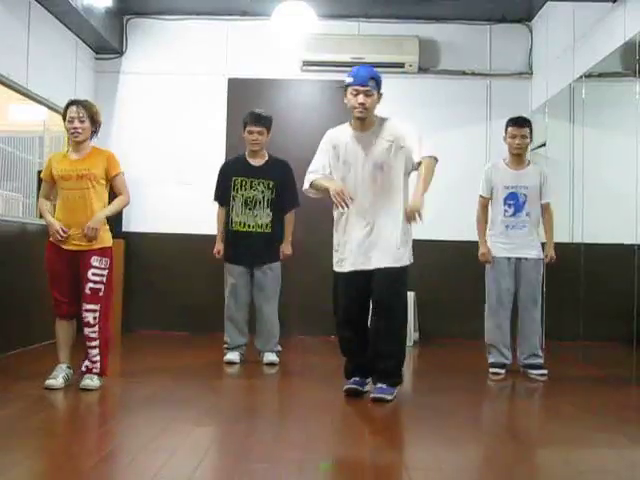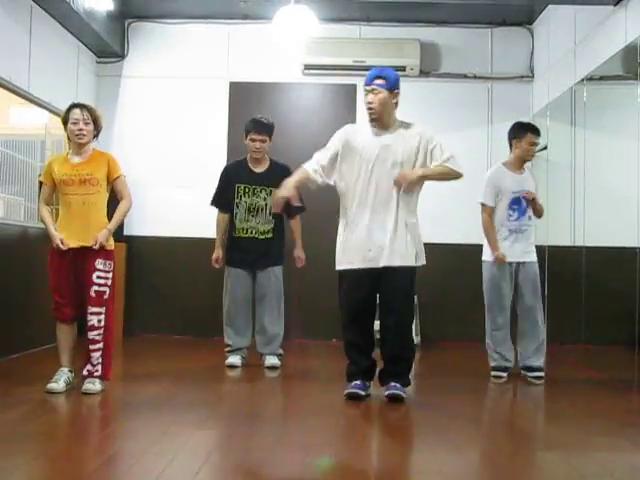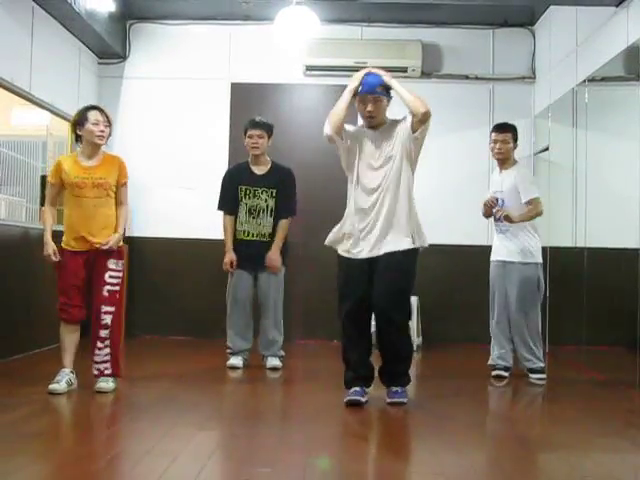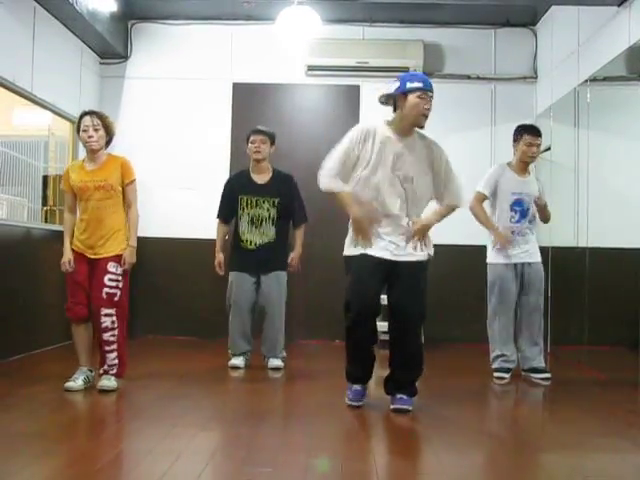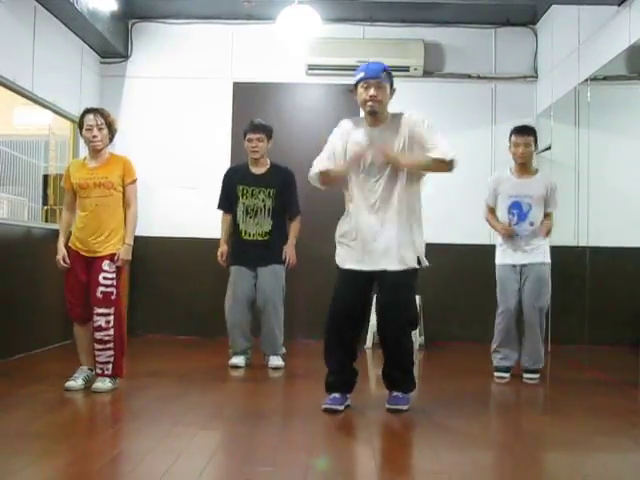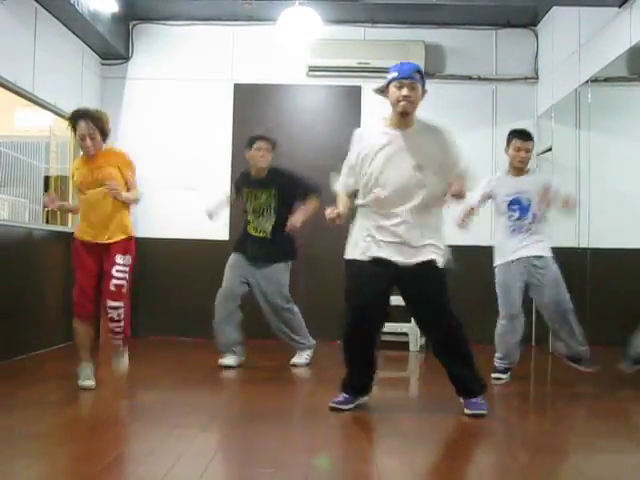
dt=0.7s
person 1, frame 1
left shoulder: (395, 131)
right shoulder: (333, 138)
left elbow: (427, 158)
right elbow: (312, 181)
left wrist: (418, 197)
right wrist: (331, 184)
left hip: (389, 241)
right hip: (349, 242)
left knee: (389, 312)
right knee: (348, 314)
left ankle: (386, 378)
right ankle: (357, 373)
person 1, frame 2
left shoulder: (418, 137)
right shoulder: (348, 136)
left elbow: (454, 170)
right elbow: (315, 167)
left wrist: (420, 173)
right wrist: (289, 183)
left hip: (399, 245)
right hip: (354, 244)
left knee: (398, 315)
right knee: (355, 313)
left ankle: (396, 378)
right ankle: (359, 376)
person 1, frame 3
left shoulder: (405, 134)
right shoulder: (351, 137)
left elbow: (423, 111)
right elbow: (330, 129)
left wrist: (391, 82)
right wrist: (350, 88)
left hip: (397, 241)
right hip: (354, 242)
left knee: (390, 308)
right knee: (352, 313)
left ankle: (395, 380)
right ankle: (357, 381)
person 1, frame 4
left shoulder: (431, 150)
right shoulder: (366, 133)
left elbow: (452, 198)
right elbow: (328, 177)
left wrist: (429, 221)
right wrist: (354, 212)
left hip: (410, 249)
right hip: (366, 245)
left knee: (408, 320)
right knee: (360, 312)
left ankle: (402, 388)
right ankle: (358, 379)
person 1, frame 5
left shoulder: (411, 125)
right shoulder: (346, 130)
left elbow: (446, 161)
right elbow: (320, 177)
left wrist: (400, 159)
right wrist: (349, 161)
left hip: (398, 244)
right hip: (355, 243)
left knee: (394, 319)
right knee: (341, 319)
left ankle: (399, 386)
right ankle: (339, 387)
person 1, frame 6
left shoulder: (435, 137)
right shoulder: (365, 138)
left elbow: (455, 179)
right elbow: (346, 189)
left wrist: (457, 189)
right wrist: (340, 208)
left hip: (421, 248)
right hip: (371, 247)
left knee: (442, 324)
right knee: (360, 324)
left ankle: (471, 390)
right ankle: (355, 388)
person 2, frame 1
left shoulder: (105, 157)
right shoulder: (55, 161)
left elbow: (124, 196)
right elbow: (43, 198)
left wrist: (101, 216)
right wrist: (50, 221)
left hip: (94, 244)
right hip: (61, 243)
left knee: (93, 307)
right knee: (63, 306)
left ankle: (92, 369)
right ankle: (63, 367)
person 2, frame 2
left shoulder: (106, 160)
right shoulder: (55, 164)
left elbow: (126, 199)
right elbow: (43, 204)
left wrist: (108, 230)
right wrist: (52, 231)
left hip: (97, 247)
right hip: (63, 247)
left knee: (97, 310)
right knee: (64, 310)
left ankle: (95, 372)
right ankle: (65, 370)
person 2, frame 3
left shoulder: (116, 164)
right shoulder: (63, 164)
left elbow: (123, 205)
right elbow: (50, 205)
left wrist: (119, 234)
right wrist: (47, 239)
left hip: (108, 248)
right hip: (73, 248)
left knee: (106, 310)
right knee: (71, 311)
left ankle: (105, 372)
right ankle: (67, 373)
person 2, frame 4
left shoulder: (121, 165)
right shoulder: (71, 171)
left elbow: (131, 208)
right elbow: (69, 212)
left wrist: (132, 245)
right wrist: (66, 248)
left hip: (113, 250)
right hip: (81, 251)
left knee: (107, 310)
right knee: (77, 310)
left ankle: (111, 370)
right ankle: (84, 369)
person 2, frame 5
left shoulder: (122, 164)
right shoulder: (73, 169)
left elbow: (131, 207)
right elbow: (68, 210)
left wrist: (128, 244)
right wrist: (60, 243)
left hip: (110, 249)
right hip: (77, 249)
left knee: (105, 311)
right knee: (79, 312)
left ankle: (109, 373)
right ankle: (86, 368)
person 2, frame 6
left shoulder: (118, 158)
right shoulder: (78, 166)
left elbow: (136, 197)
left wrist: (124, 195)
right wrist: (58, 205)
left hip: (118, 239)
right hip: (85, 241)
left knee: (115, 300)
right knee: (83, 305)
left ankle: (120, 348)
right ankle: (85, 364)
person 3, frame 1
left shoulder: (539, 172)
right shoulder: (492, 170)
left elbow: (546, 210)
right elbow: (482, 208)
left wrist: (549, 244)
right wrist: (482, 242)
left hip: (531, 252)
right hip: (498, 251)
left knee: (531, 306)
right knee: (497, 305)
left ankle: (531, 358)
right ankle: (498, 358)
person 3, frame 2
left shoulder: (530, 176)
right shoulder: (495, 175)
left elbow: (539, 214)
right elbow: (486, 215)
left wrist: (534, 201)
right wrist: (495, 250)
left hip: (527, 256)
right hip: (498, 257)
left knee: (532, 310)
right knee: (497, 311)
left ankle: (531, 362)
right ankle: (500, 361)
person 3, frame 3
left shoulder: (522, 173)
right shoulder: (495, 175)
left elbow: (537, 208)
left wrist: (515, 218)
right wrist: (487, 208)
left hip: (524, 255)
right hip: (499, 254)
left knee: (523, 309)
right knee: (499, 309)
left ankle: (533, 363)
right ankle: (501, 360)
person 3, frame 4
left shoulder: (535, 181)
right shoulder: (498, 172)
left elbow: (545, 219)
right elbow: (475, 204)
left wrist: (543, 206)
right wrist: (496, 231)
left hip: (531, 256)
right hip: (502, 255)
left knee: (532, 311)
right knee: (501, 309)
left ankle: (533, 363)
right ankle: (502, 361)
person 3, frame 5
left shoulder: (546, 183)
right shoulder: (498, 180)
left elbow: (549, 215)
right elbow: (489, 212)
left wrist: (546, 228)
right wrist: (499, 227)
left hip: (537, 258)
right hip: (507, 257)
left knee: (536, 309)
right knee: (507, 308)
left ankle: (531, 363)
right ankle: (504, 361)
person 3, frame 6
left shoulder: (539, 179)
right shoulder: (495, 182)
left elbow: (567, 203)
right elbow: (475, 205)
left wrist: (555, 199)
right wrist: (468, 213)
left hip: (538, 255)
right hip: (507, 258)
left knee: (559, 305)
right knee: (510, 312)
left ankle: (573, 350)
right ankle: (504, 362)
person 4, frame 1
left shoulder: (281, 168)
right shoulder: (230, 167)
left elbow: (289, 209)
right elbow: (223, 206)
left wrist: (287, 242)
right wrist: (219, 240)
left hip: (268, 248)
right hip: (236, 246)
left knee: (267, 299)
right knee: (236, 299)
left ankle: (269, 348)
right ankle: (235, 346)
person 4, frame 2
left shoulder: (282, 173)
right shoulder: (231, 171)
left elbow: (293, 213)
right elbow: (223, 212)
left wrist: (298, 246)
right wrist: (219, 246)
left hip: (271, 252)
right hip: (238, 251)
left knee: (271, 303)
right knee: (236, 302)
left ankle: (271, 351)
right ankle: (236, 349)
person 4, frame 3
left shoulder: (284, 175)
right shoulder: (234, 174)
left elbow: (286, 217)
right elbow: (228, 215)
left wrist: (276, 249)
right wrist: (229, 249)
left hip: (270, 253)
right hip: (241, 254)
left knee: (272, 304)
right knee: (237, 302)
left ankle: (272, 353)
right ankle: (238, 351)
person 4, frame 4
left shoulder: (285, 182)
right shoulder: (235, 182)
left elbow: (299, 221)
right elbow: (224, 220)
left wrist: (297, 250)
right wrist: (219, 250)
left hip: (275, 260)
right hip: (242, 259)
left knee: (274, 307)
right knee: (239, 306)
left ankle: (274, 353)
right ankle: (239, 352)
person 4, frame 5
left shoulder: (284, 176)
right shoulder: (233, 175)
left elbow: (294, 215)
right elbow: (227, 212)
left wrist: (291, 245)
right wrist: (224, 242)
left hip: (272, 255)
right hip: (241, 254)
left knee: (271, 301)
right knee: (237, 302)
left ankle: (274, 351)
right ankle: (241, 350)
person 4, frame 6
left shoulder: (281, 176)
right shoulder: (243, 178)
left elbow: (313, 198)
left wrist: (300, 216)
right wrist: (219, 206)
left hip: (275, 255)
right hip: (245, 252)
left knee: (278, 303)
right knee: (227, 296)
left ankle: (304, 346)
right ankle: (232, 349)
